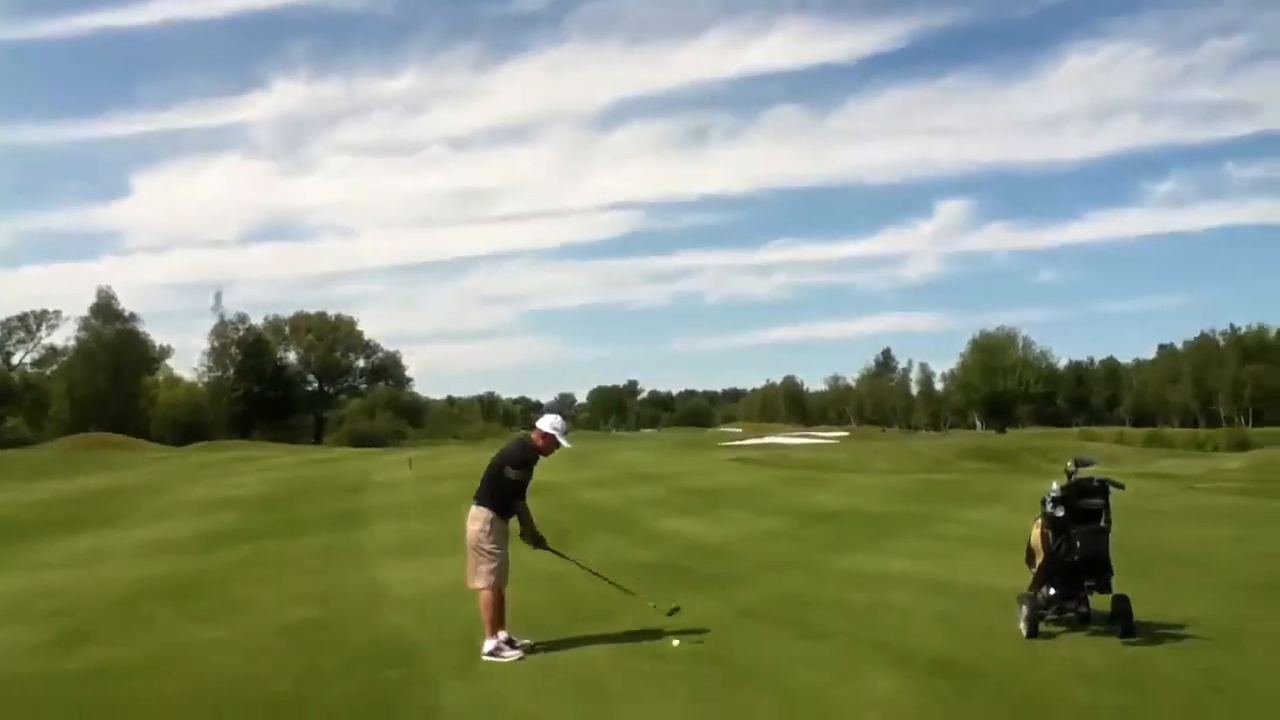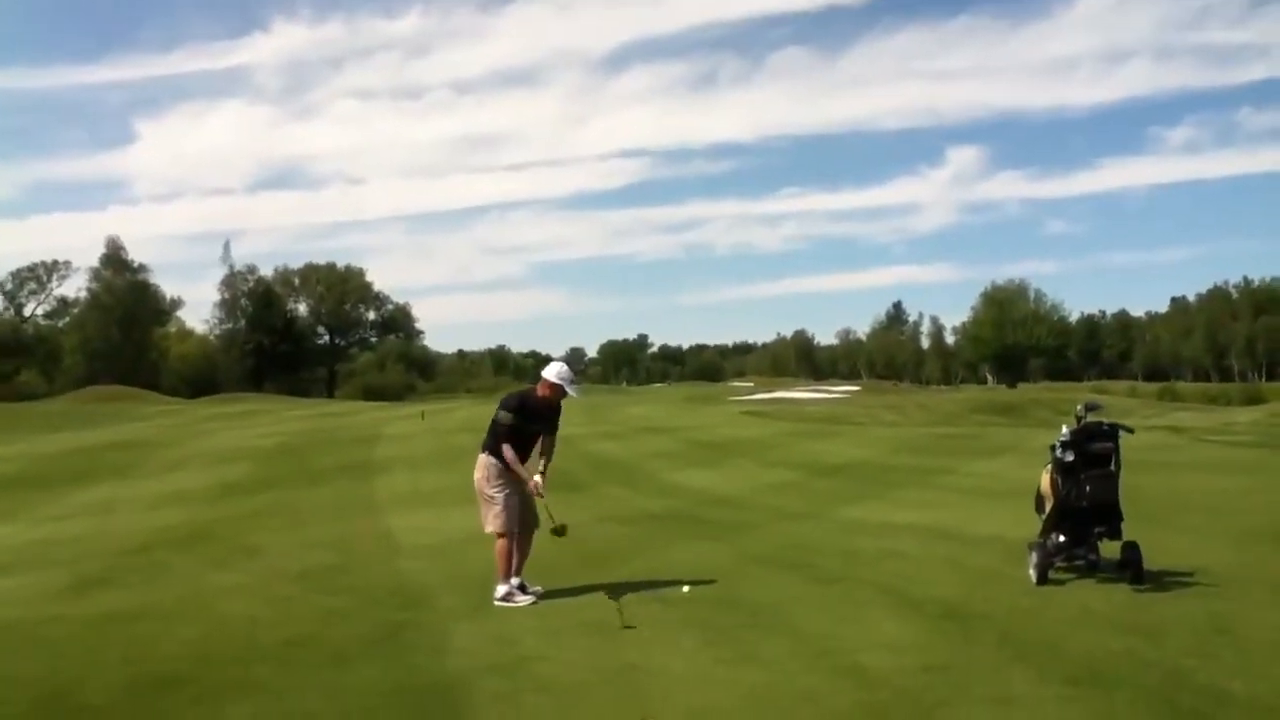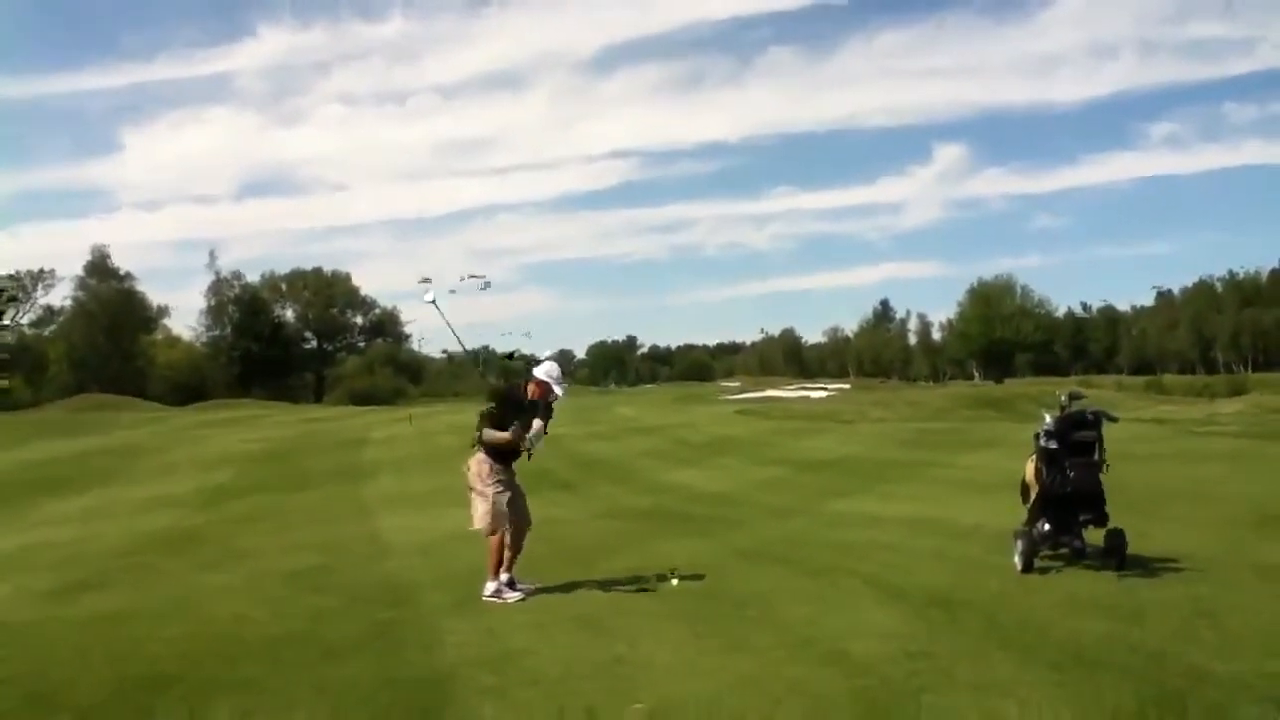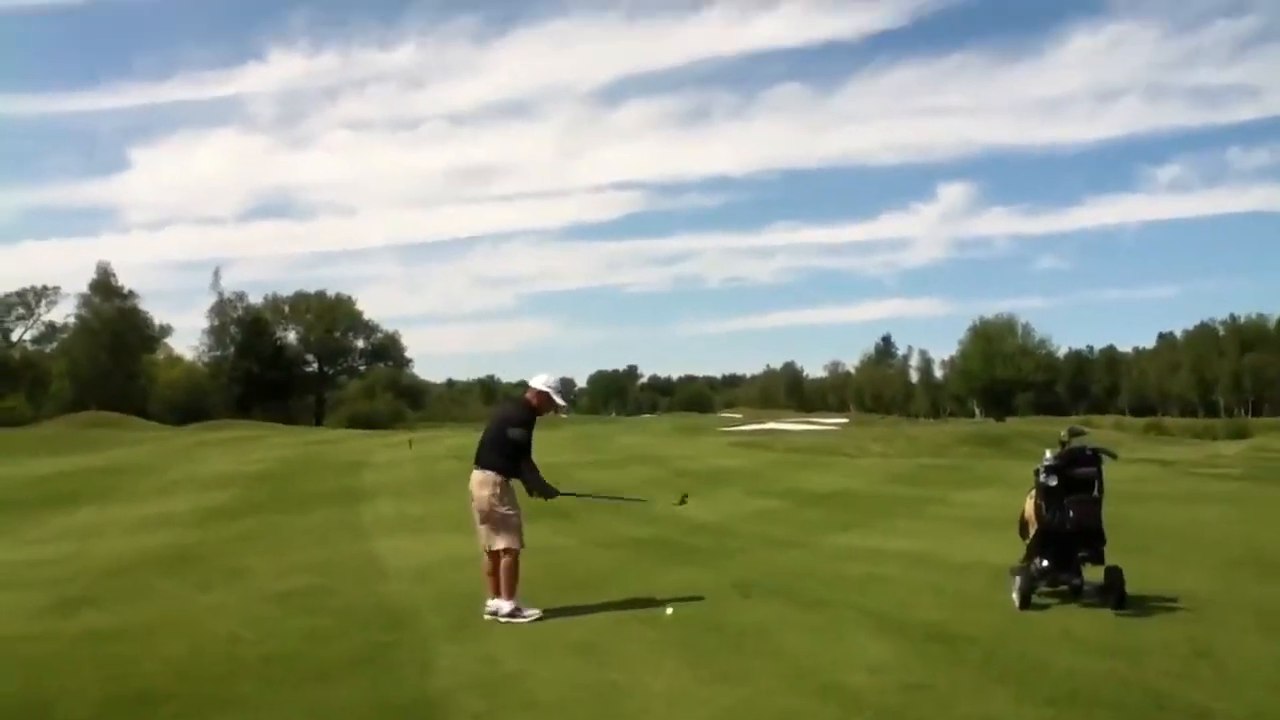
dt=1s
person 1, frame 1
left shoulder: (524, 450)
right shoulder: (519, 455)
left elbow: (516, 499)
right elbow: (516, 500)
left wrist: (529, 530)
right wrist: (531, 532)
left hip: (494, 518)
right hip: (487, 518)
left knee: (497, 580)
right knee: (489, 582)
left ankle: (501, 635)
right ankle: (491, 644)
person 1, frame 2
left shoulder: (552, 408)
right shoulder: (514, 403)
left elbow: (548, 441)
right elbow: (506, 446)
left wrist: (541, 473)
right wrist: (526, 478)
left hip: (513, 469)
right hip: (494, 467)
left knee: (527, 526)
right knee: (505, 528)
left ankle: (515, 581)
right ankle: (503, 589)
person 1, frame 3
left shoulder: (542, 404)
right shoulder: (503, 395)
left elbow: (539, 428)
right elbow: (484, 433)
left wrist: (530, 438)
right wrist: (508, 436)
left hip: (504, 465)
right hip: (486, 463)
left knee: (521, 523)
right knee: (498, 524)
left ankle: (506, 576)
right ankle: (492, 585)
person 1, frame 4
left shoulder: (510, 408)
right shoulder: (522, 416)
right elbow: (522, 458)
left wrist: (530, 482)
right wrist: (539, 484)
left hip: (482, 478)
right hip: (494, 481)
left knee: (493, 547)
right knee: (509, 545)
left ankle: (494, 602)
right ankle: (508, 605)
